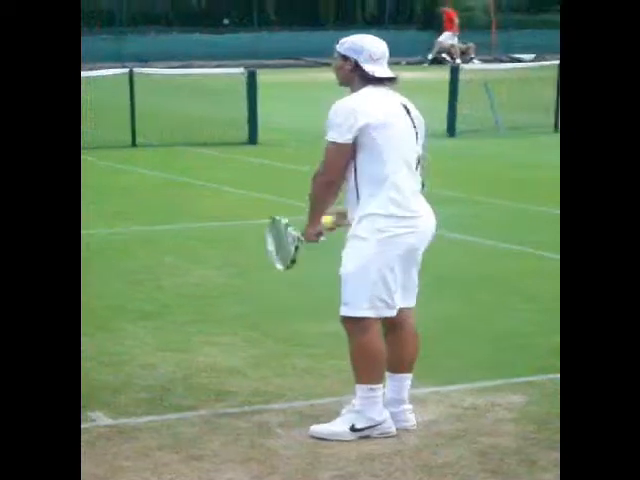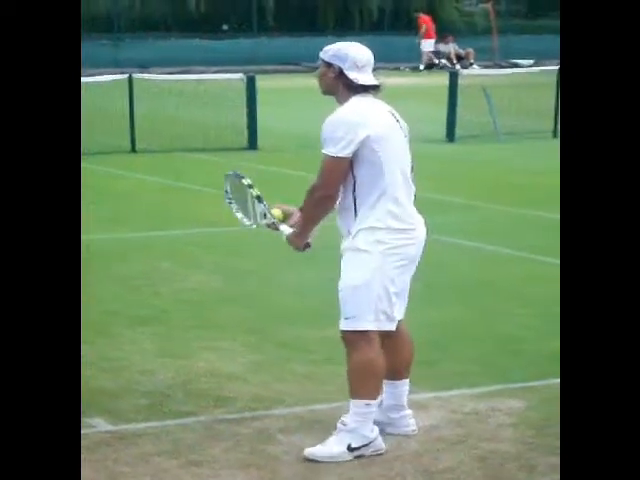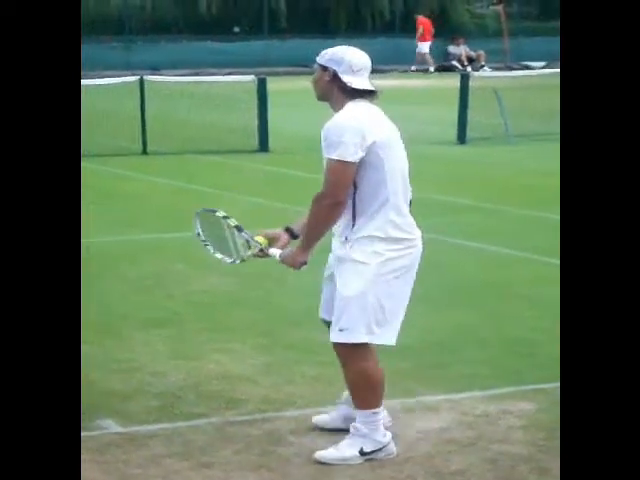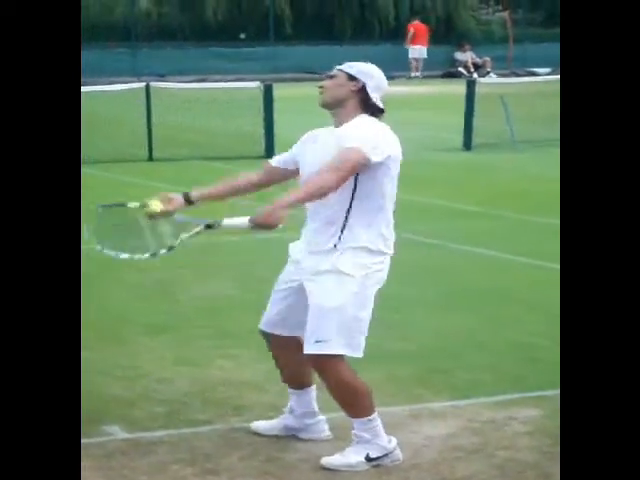
dt=0.5s
person 1, frame 1
left shoulder: (349, 107)
right shoulder: (404, 107)
left elbow: (329, 176)
left wrist: (314, 219)
right wrist: (355, 209)
left hip: (382, 228)
right hip: (412, 220)
left knee: (361, 317)
right knee: (398, 314)
left ankle: (371, 414)
right ankle: (396, 405)
person 1, frame 2
left shoulder: (345, 119)
right shoulder: (381, 112)
left elbow: (324, 190)
left wrist: (301, 230)
right wrist: (304, 213)
left hip: (377, 238)
right hip: (398, 231)
left knee: (360, 333)
right knee: (389, 324)
left ankle: (361, 433)
right ankle: (394, 411)
person 1, frame 3
left shoulder: (346, 124)
right shoulder: (363, 118)
left elbow: (332, 199)
right elbow: (336, 199)
left wrist: (302, 248)
right wrist: (291, 233)
left hip: (376, 249)
right hip: (363, 244)
left knee: (353, 341)
right knee: (340, 328)
left ankle: (372, 436)
right ankle: (356, 409)
person 1, frame 4
left shoulder: (373, 134)
right shoulder: (316, 139)
left elbow: (336, 174)
right elbow: (256, 177)
left wrist: (285, 205)
right wrist: (188, 199)
left hip: (351, 262)
right hip: (313, 255)
left knee: (327, 356)
right knee: (280, 335)
left ankle: (376, 444)
right ankle: (304, 417)
